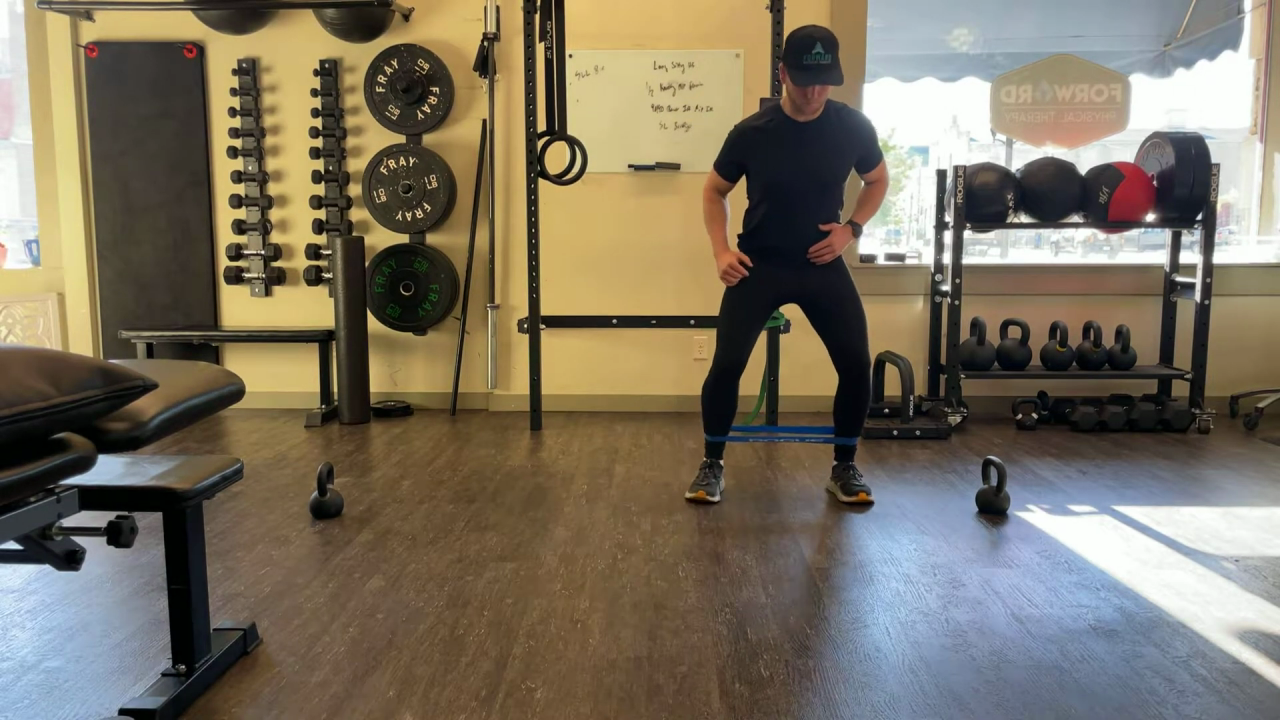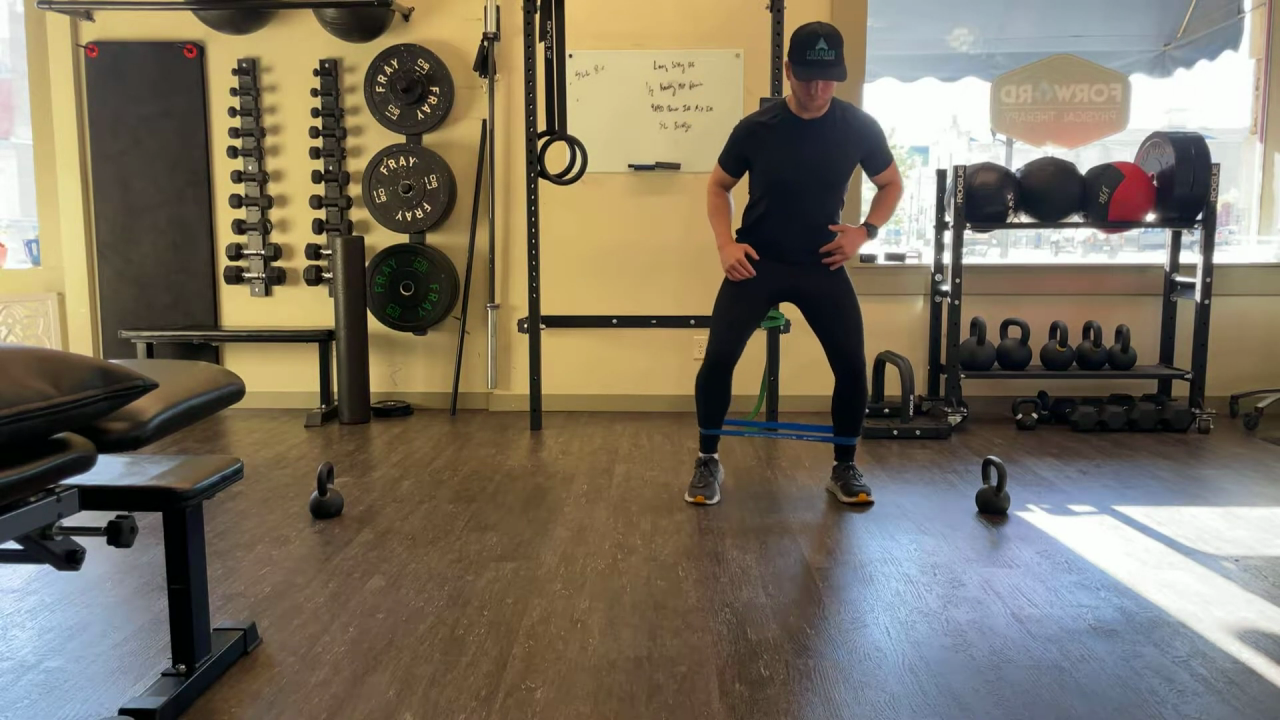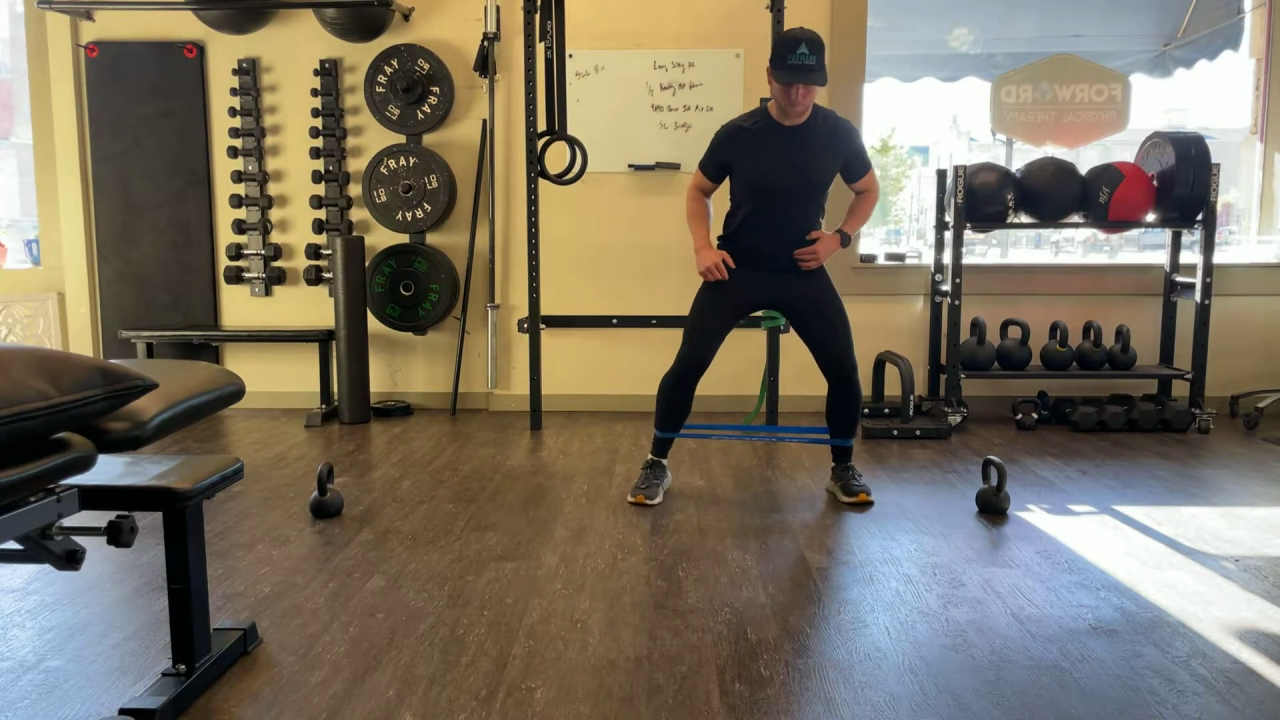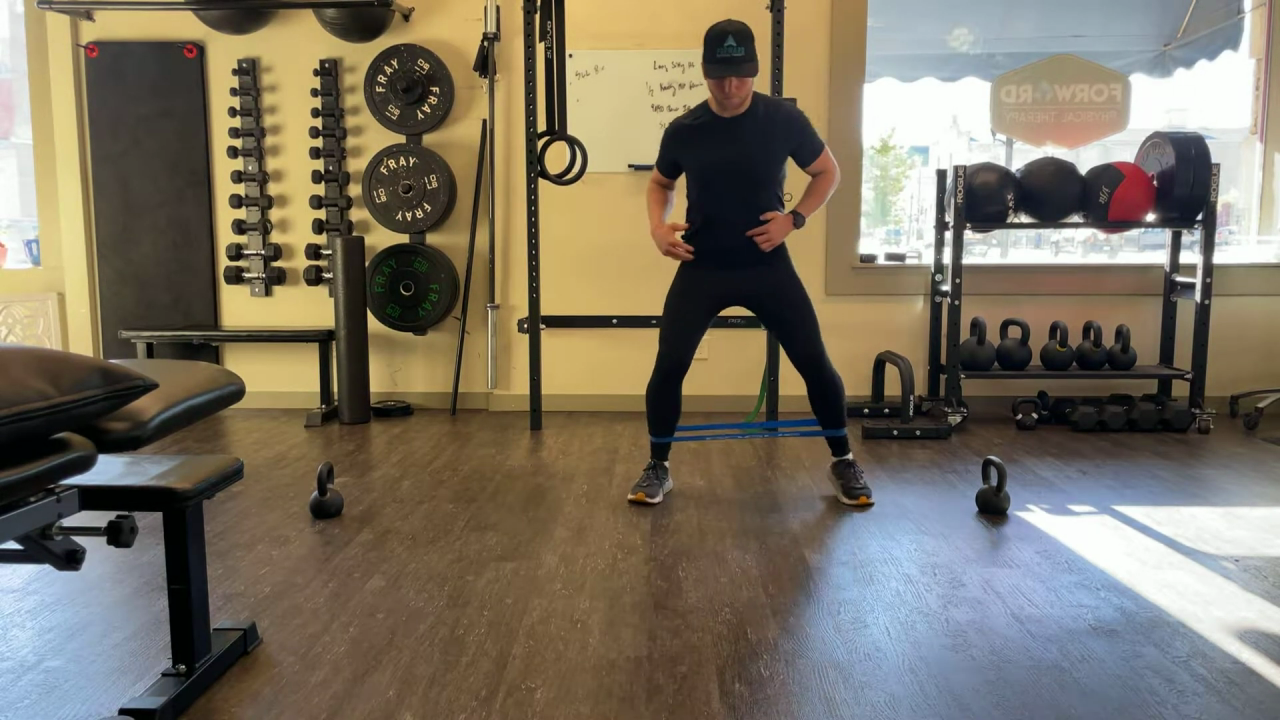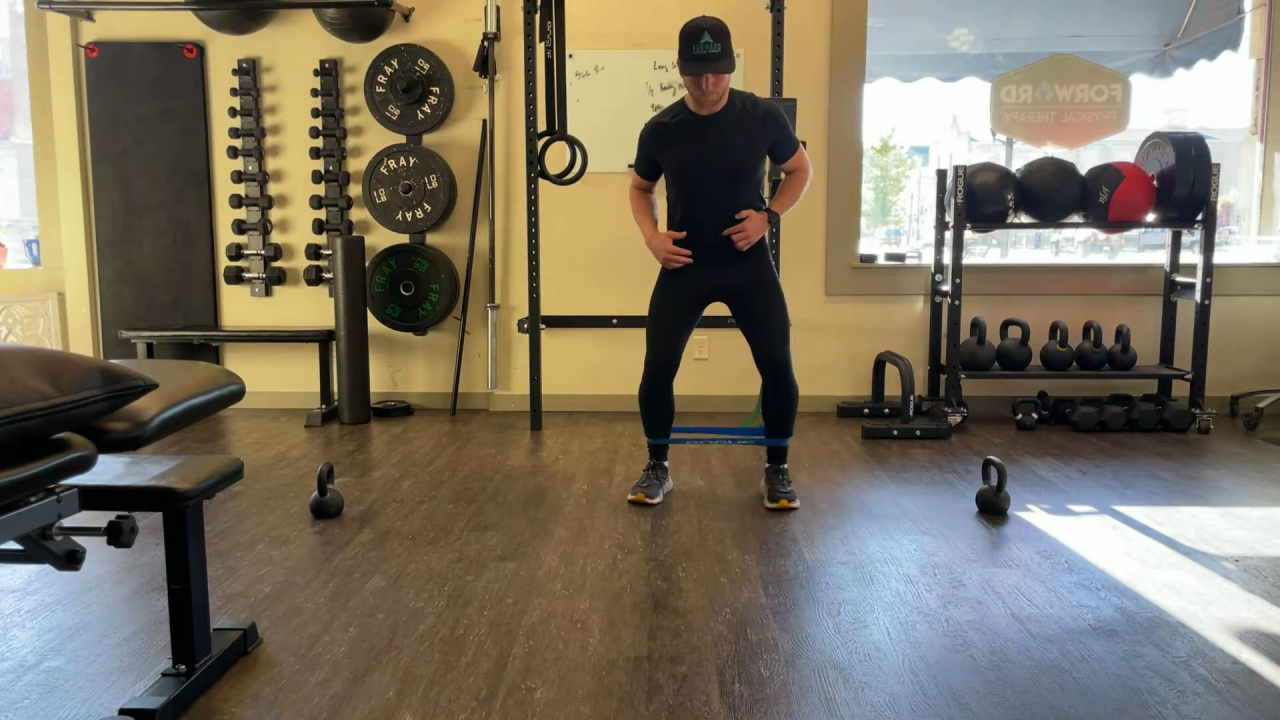
dt=0.4s
person 1, frame 1
left shoulder: (853, 127)
right shoulder: (751, 133)
left elbow: (878, 180)
right elbow: (714, 191)
left wrist: (851, 228)
right wrist: (721, 249)
left hip: (823, 264)
right hip: (758, 265)
left knee: (857, 364)
right knee: (727, 364)
left ankle: (844, 468)
right ankle: (712, 464)
person 1, frame 2
left shoulder: (859, 127)
right shoulder: (756, 128)
left elbow: (891, 184)
right elbow: (719, 186)
left wrist: (865, 230)
right wrist: (725, 243)
left hip: (823, 264)
right hip: (758, 262)
left knee: (852, 367)
right knee: (719, 356)
left ankle: (844, 468)
right ankle: (708, 460)
person 1, frame 3
left shoulder: (839, 134)
right shoulder: (737, 134)
left elbow: (868, 191)
right elbow: (698, 190)
left wrist: (840, 236)
right wrist: (702, 246)
left hip: (804, 272)
right hip: (737, 270)
left knee: (844, 369)
right knee: (688, 364)
left ankle: (843, 469)
right ankle: (657, 464)
person 1, frame 4
left shoulder: (784, 119)
right shoulder: (683, 131)
left elbow: (827, 172)
right elbow: (659, 183)
left wrist: (792, 218)
right wrist: (657, 225)
left hip: (767, 265)
right hip: (702, 266)
left knee: (814, 363)
right knee: (669, 367)
left ankle: (842, 462)
right ankle: (658, 467)
person 1, frame 5
left shoulder: (763, 116)
right shoulder: (660, 130)
left elbow: (800, 170)
right elbow: (640, 189)
left wrist: (769, 216)
right wrist: (651, 235)
left hip: (747, 261)
right hip: (685, 265)
left knee: (777, 367)
right knee: (658, 367)
left ankle: (776, 468)
right ankle: (658, 466)
